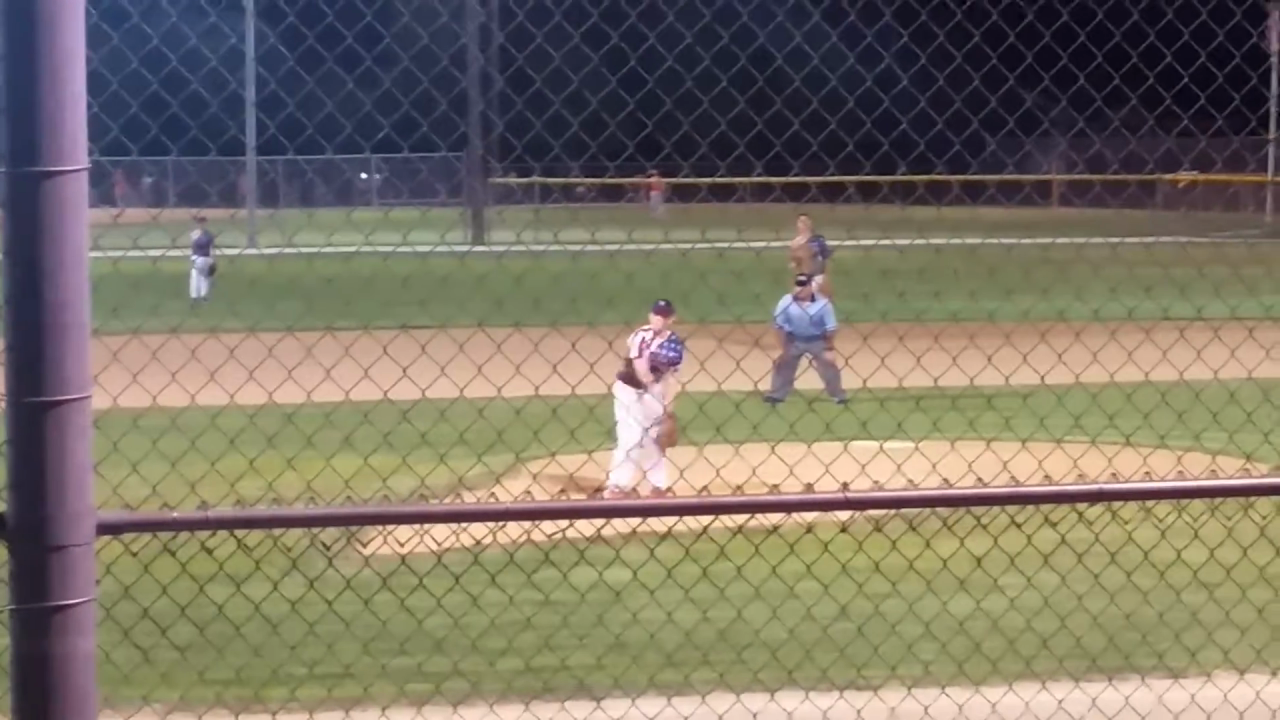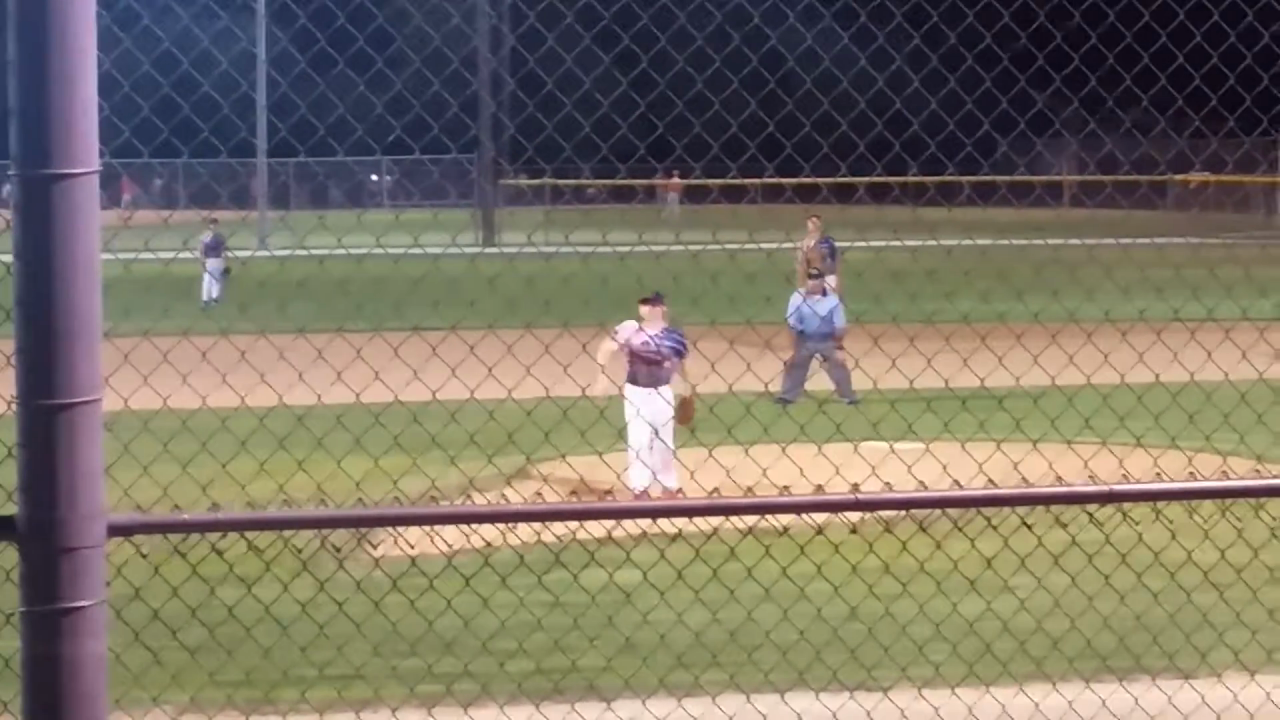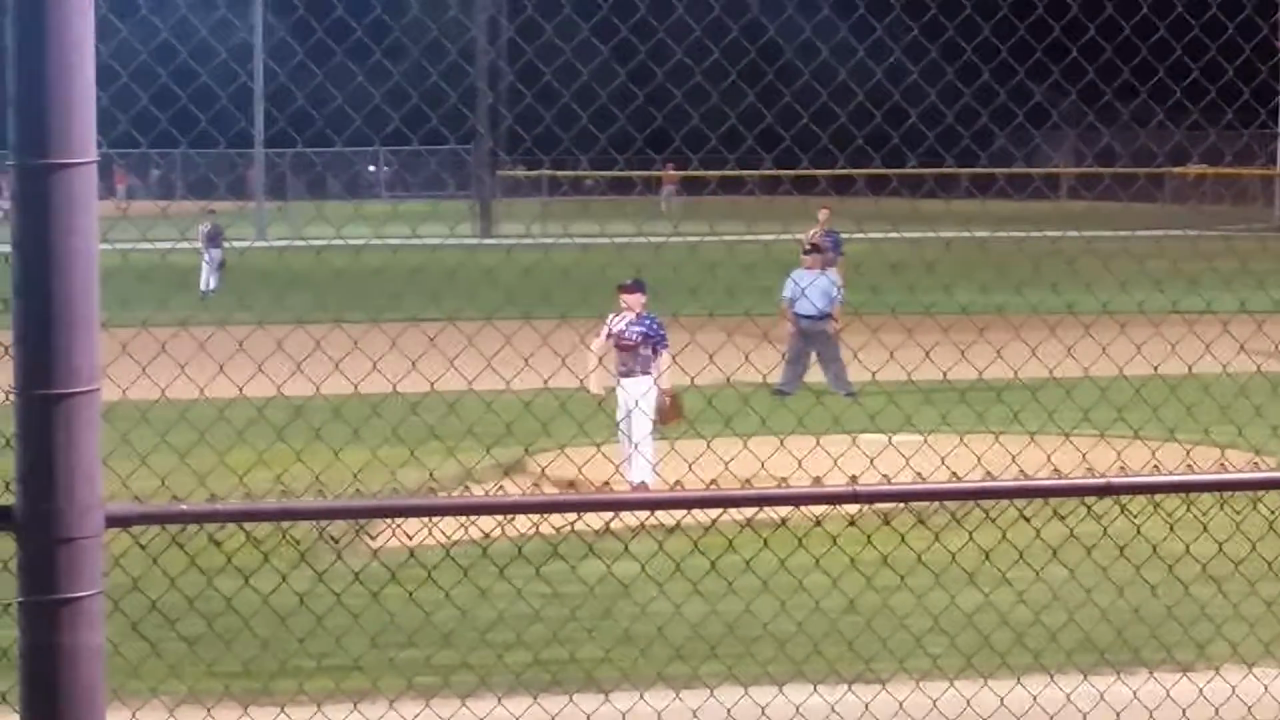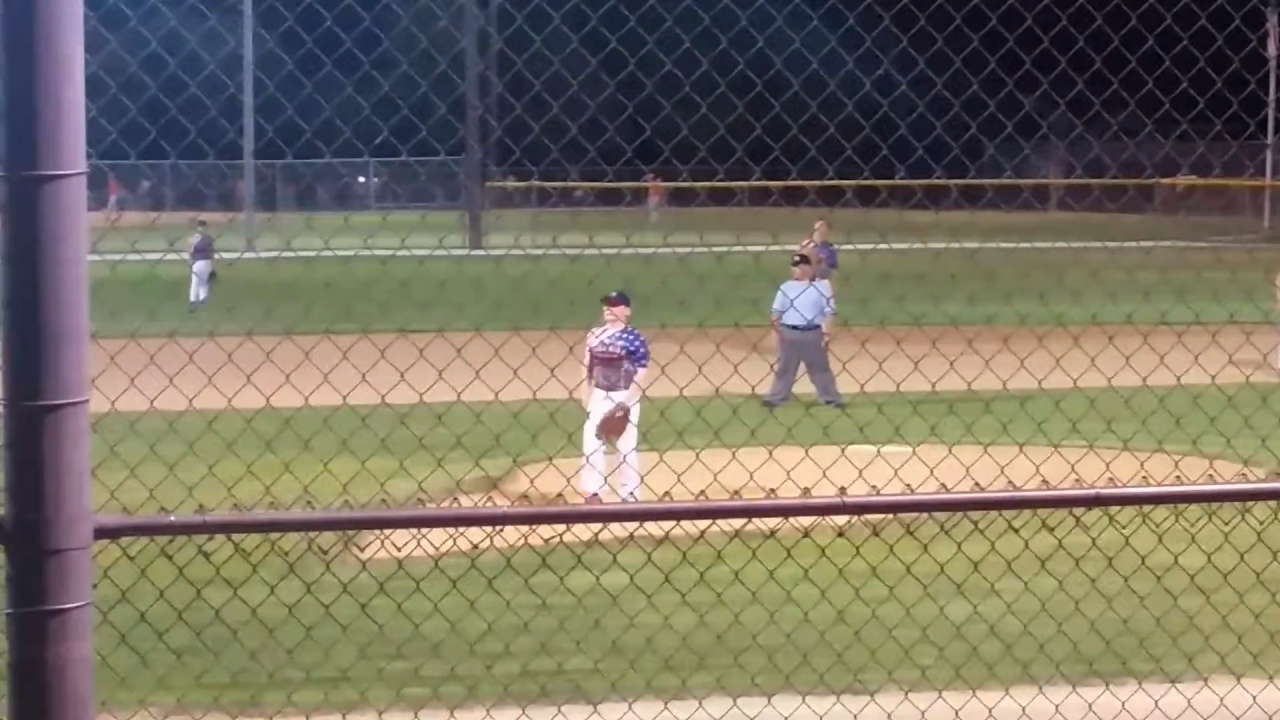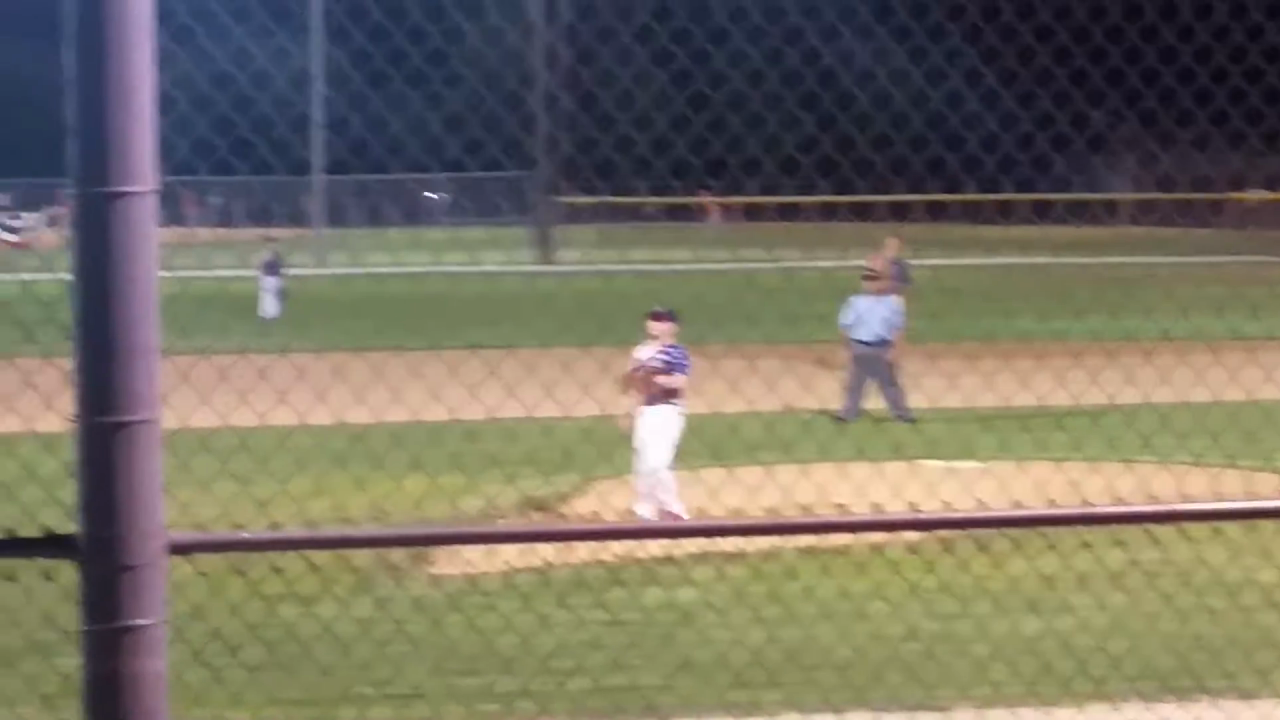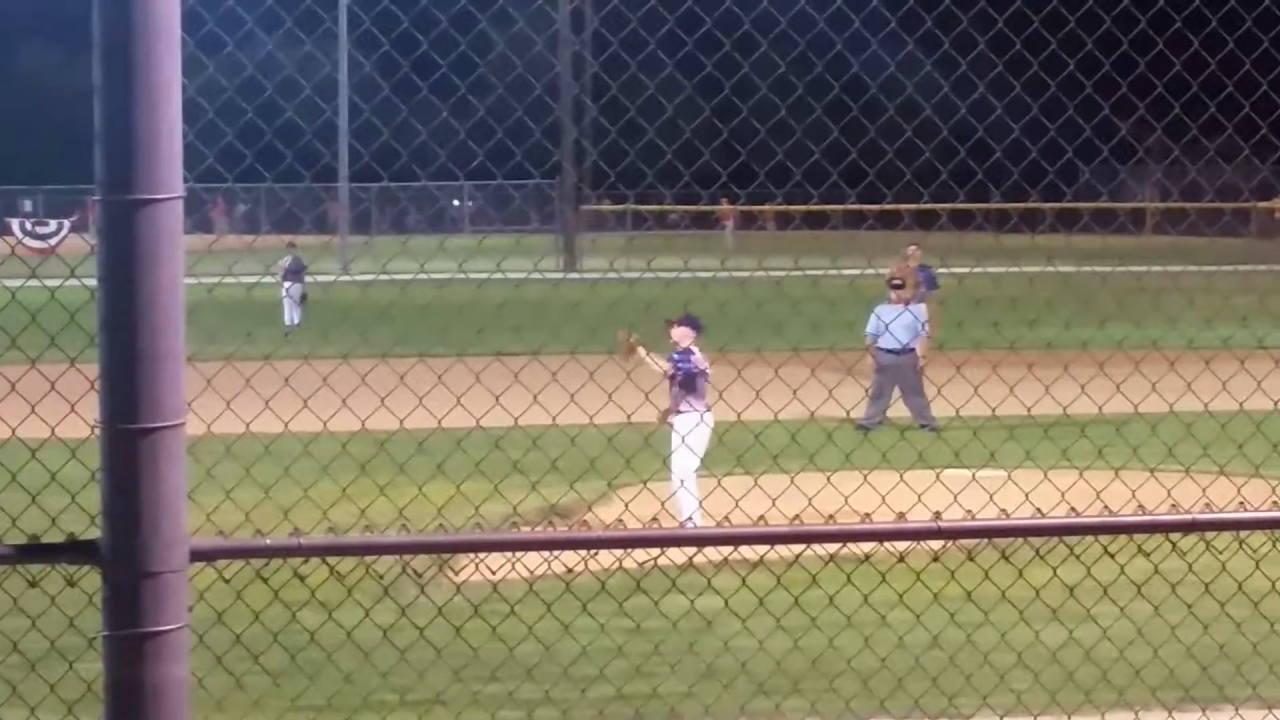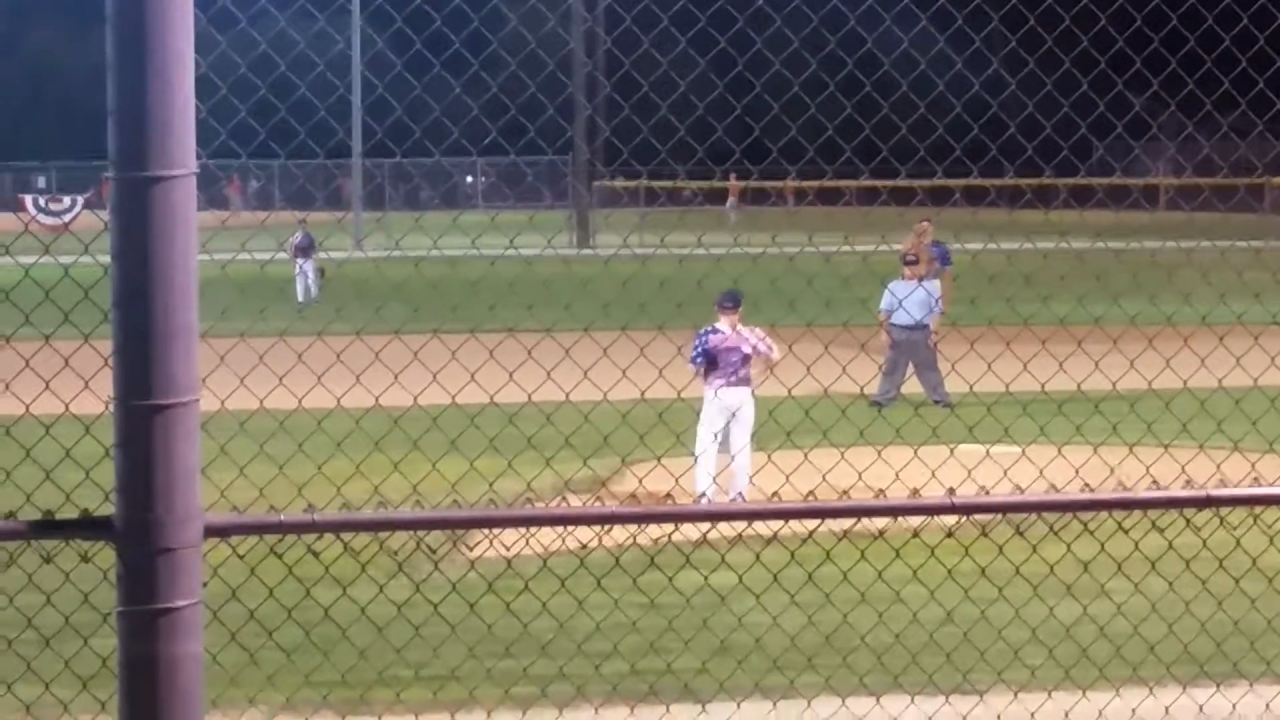
dt=0.5s
person 1, frame 1
left shoulder: (675, 345)
right shoulder: (642, 336)
left elbow: (670, 376)
right elbow: (641, 370)
left wrist: (668, 404)
right wrist: (656, 392)
left hip: (651, 392)
right hip: (627, 389)
left knee: (655, 438)
right knee: (629, 439)
left ankle: (659, 484)
right ankle: (618, 484)
person 1, frame 2
left shoulder: (674, 337)
right shoulder: (630, 330)
left elbow: (680, 363)
right elbow: (606, 348)
right wrist: (602, 375)
left hip: (661, 393)
right hip: (635, 392)
left knee: (664, 440)
right knee: (638, 440)
left ankle: (669, 485)
right ankle: (639, 486)
person 1, frame 3
left shoulder: (650, 323)
right shoulder: (614, 321)
left elbow: (664, 355)
right elbow: (596, 347)
left wrist: (664, 385)
right wrist: (592, 377)
left hip: (644, 383)
right hip: (623, 384)
left knee: (641, 432)
right knee: (625, 434)
left ankle: (642, 481)
right ankle: (634, 479)
person 1, frame 4
left shoulder: (634, 338)
right shoulder: (595, 335)
left elbow: (641, 374)
right elbow: (588, 366)
left wrist: (627, 401)
right wrist: (586, 394)
left hip: (624, 398)
right hip: (599, 396)
left knee: (626, 448)
right knee: (592, 445)
left ankle: (630, 496)
right ankle: (592, 492)
person 1, frame 5
left shoulder: (676, 352)
right shoulder: (641, 351)
left elbow: (682, 382)
right elbow: (635, 384)
left wrist: (657, 379)
right wrist: (631, 411)
left hip: (667, 412)
right hip: (646, 412)
left knee: (656, 463)
right knee: (642, 465)
left ankle: (673, 509)
right ankle: (647, 513)
person 1, frame 6
left shoulder: (681, 354)
right shoulder: (700, 357)
left elbow: (666, 369)
left wrist: (642, 353)
right wrist: (672, 409)
left hip: (688, 419)
right hip: (701, 418)
left knee: (682, 471)
right knee: (687, 471)
left ankle: (691, 522)
right ankle: (691, 519)
person 1, frame 7
left shoulder: (706, 334)
right shoulder: (750, 334)
left elbow: (696, 367)
right elbow: (774, 356)
left hip: (716, 395)
right hip: (742, 394)
left knee: (706, 446)
right knee: (741, 447)
left ankle: (704, 494)
right ankle: (739, 494)
